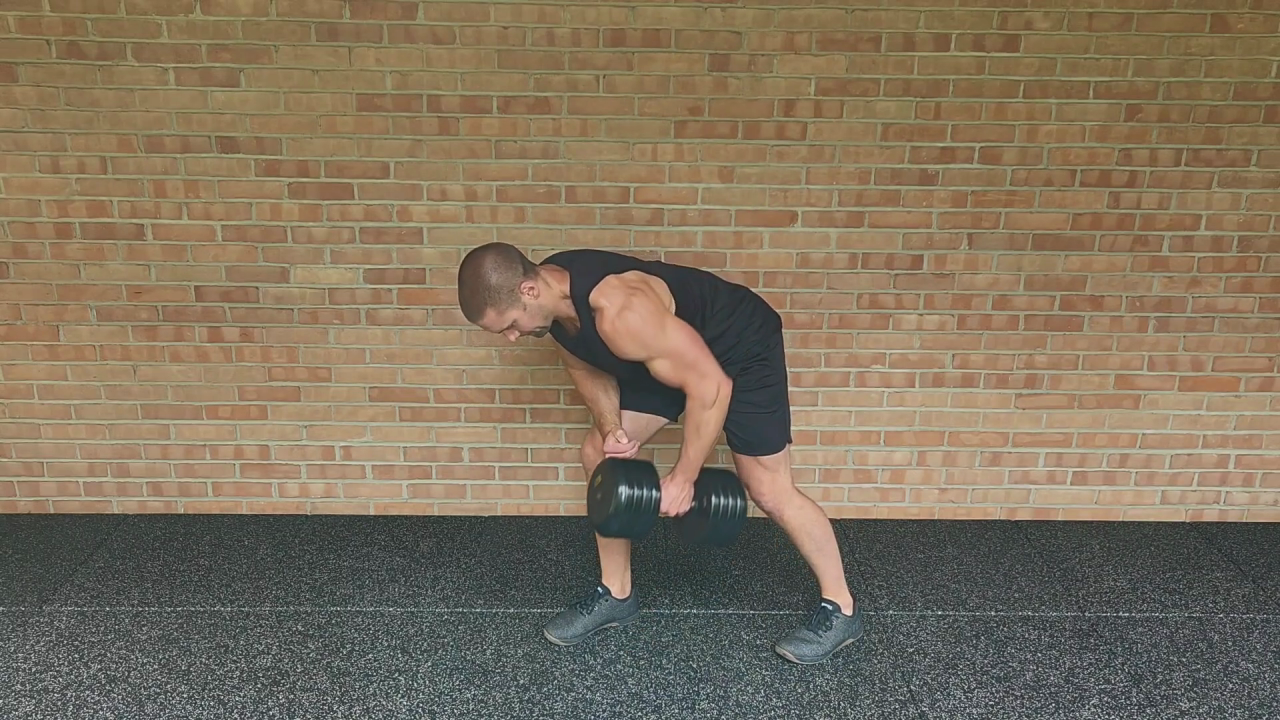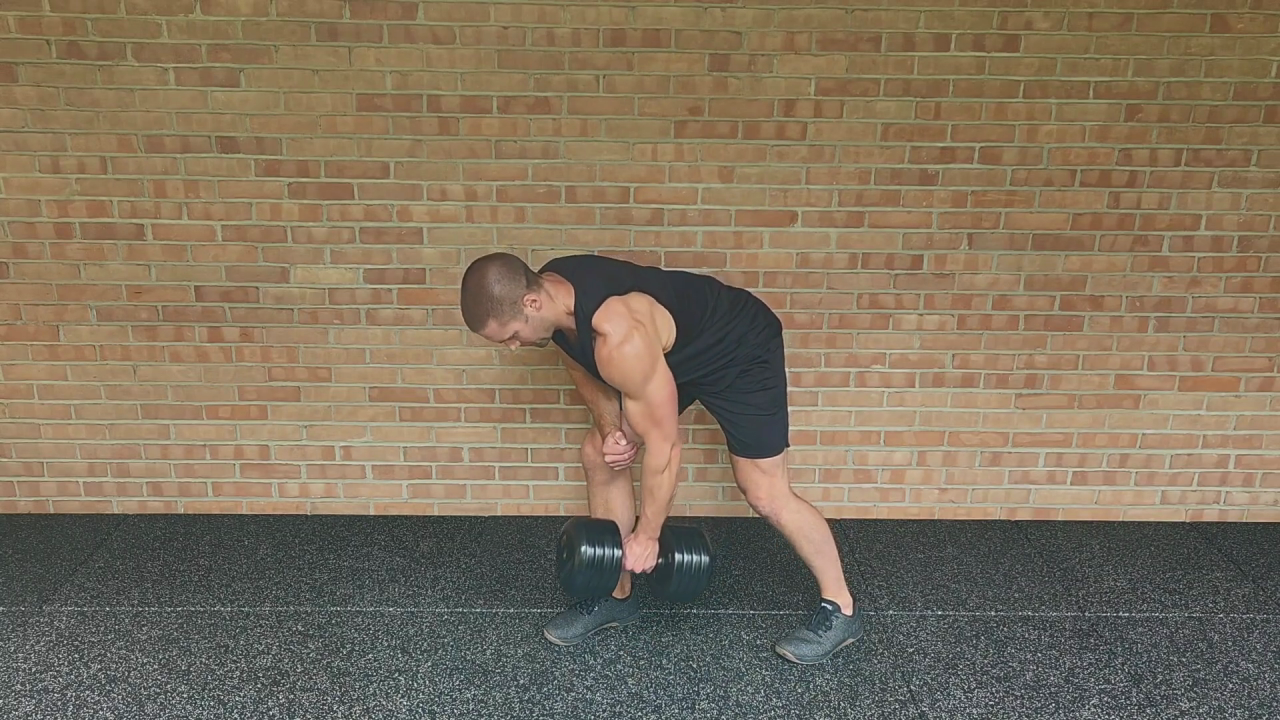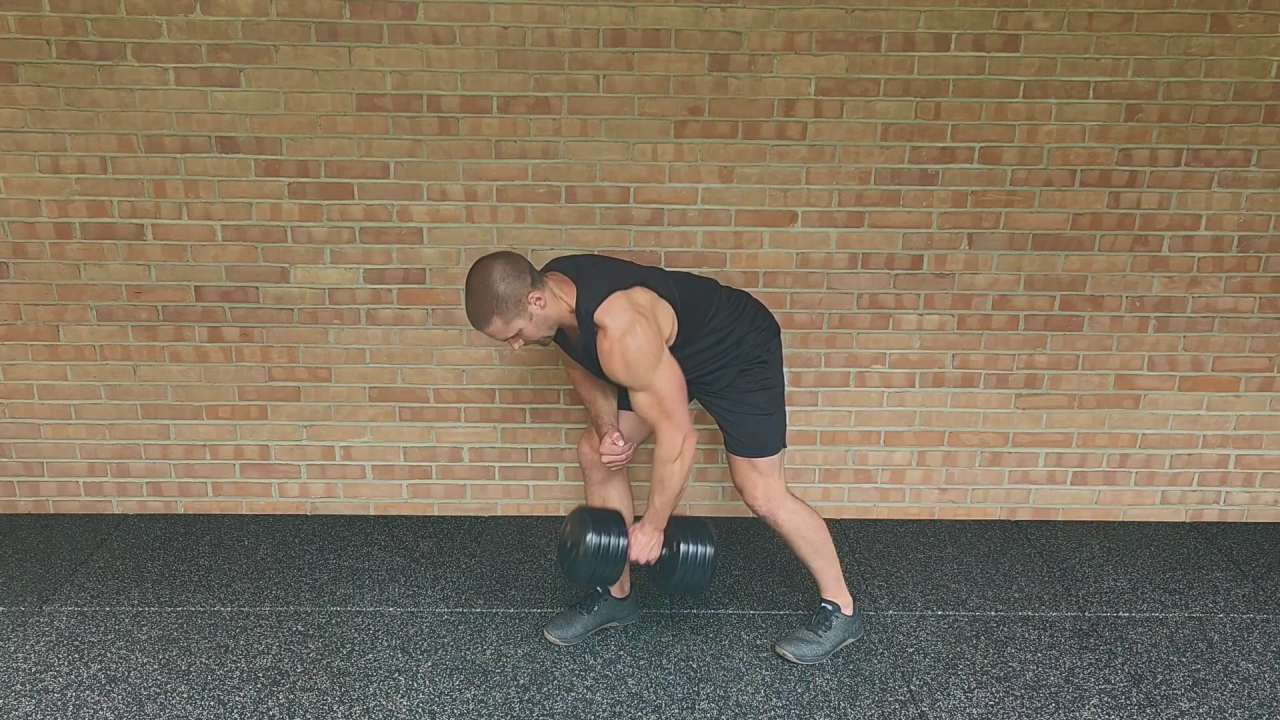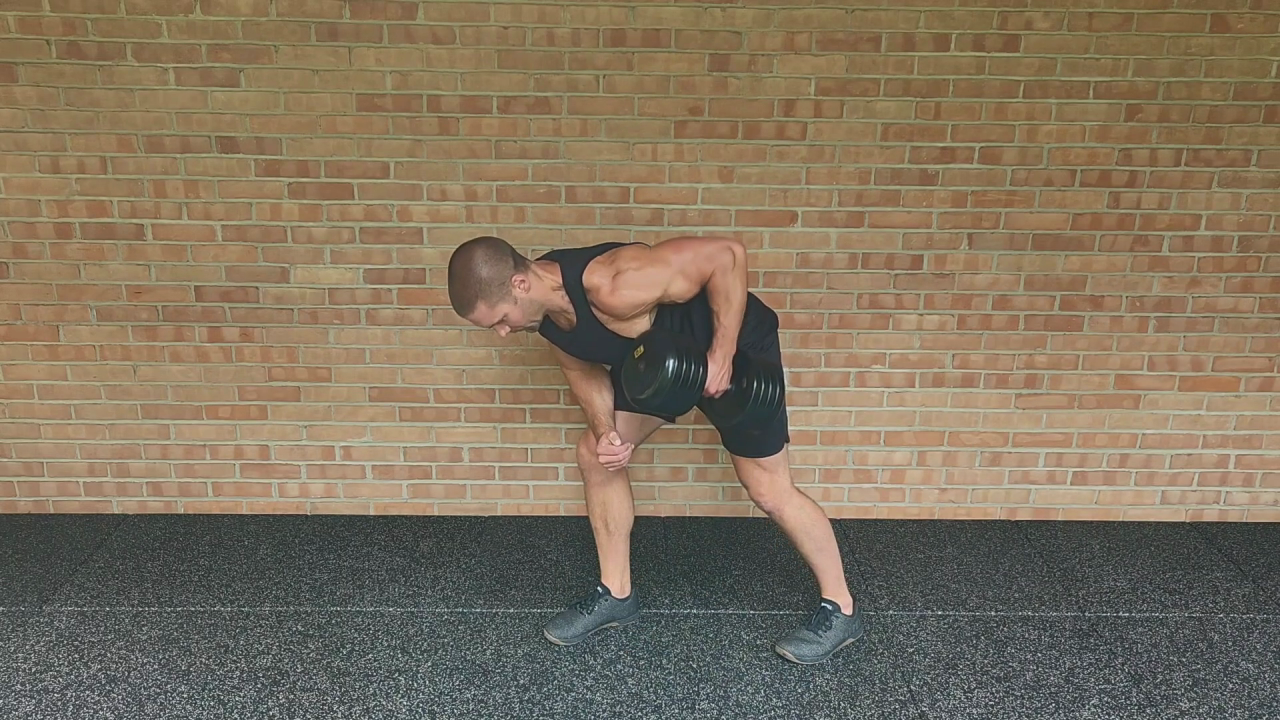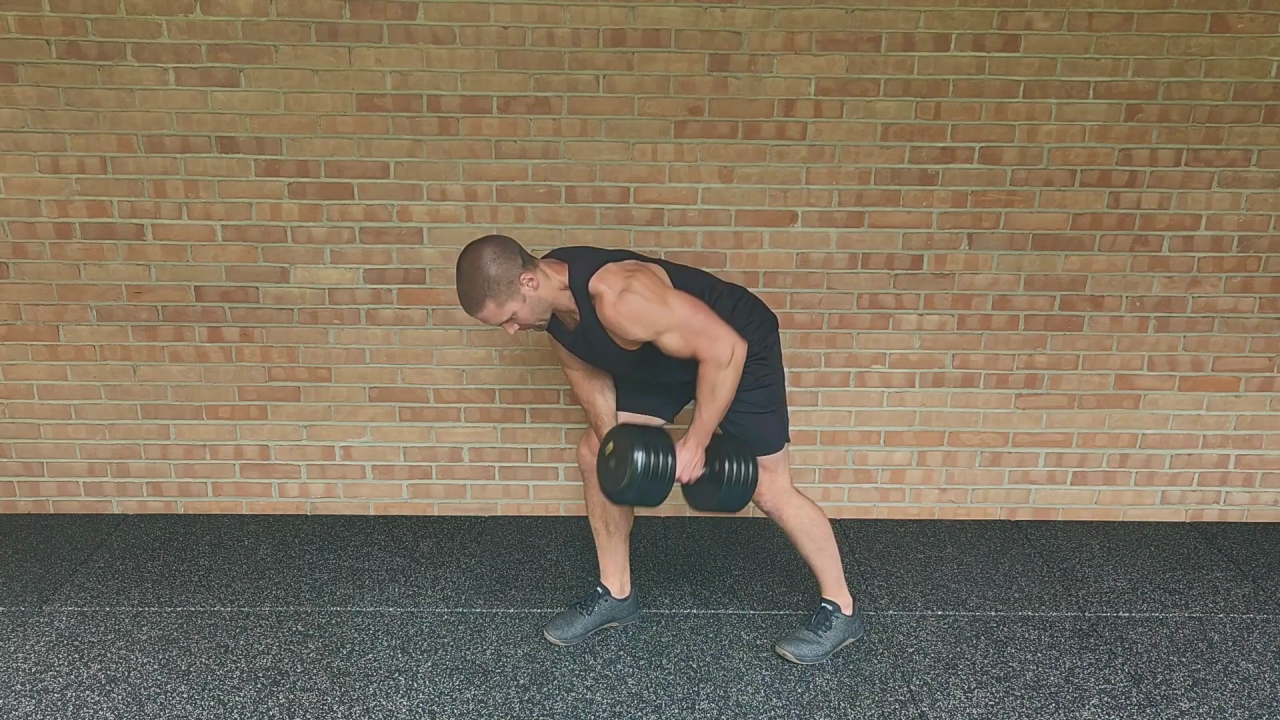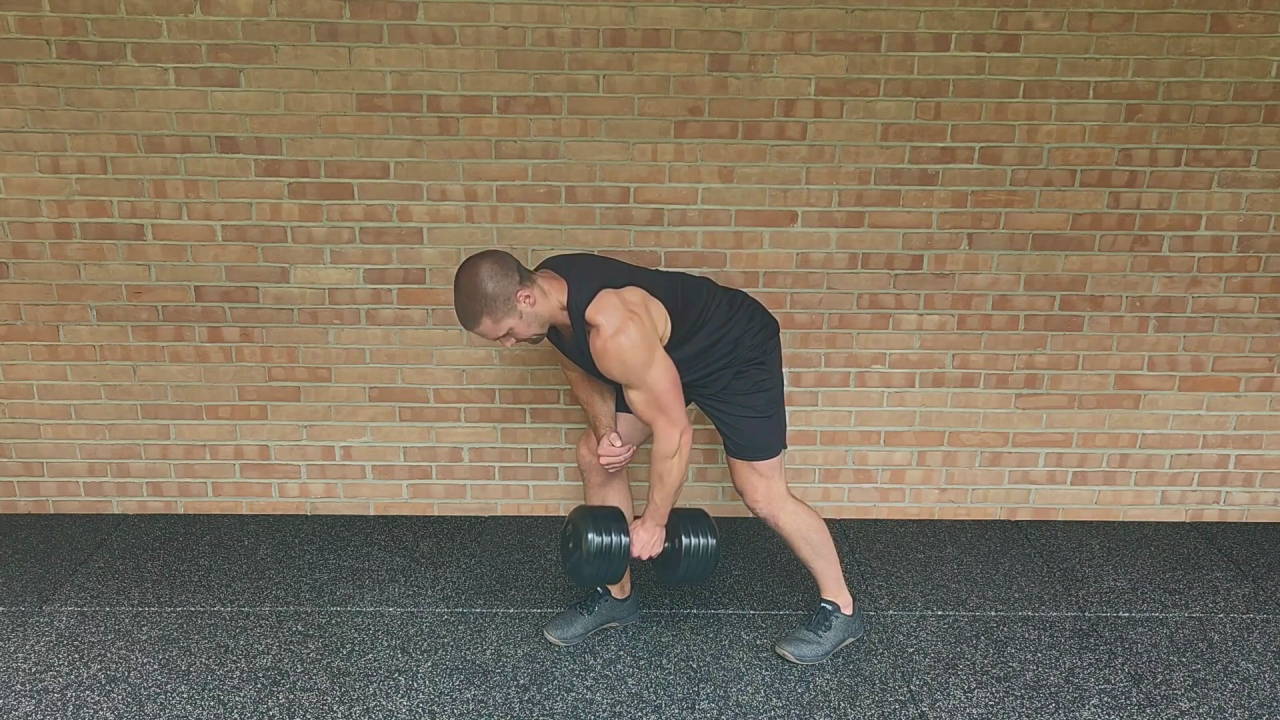
dt=0.4s
person 1, frame 1
left shoulder: (619, 313)
right shoulder: (552, 292)
left elbow: (712, 386)
right elbow: (586, 364)
left wrist: (682, 478)
right wrist: (610, 427)
left hip: (741, 346)
right hip: (665, 351)
left knee: (769, 491)
right knee: (598, 454)
left ankle: (841, 608)
right ankle: (616, 594)
person 1, frame 2
left shoulder: (620, 337)
right shoulder: (550, 289)
left elbow: (661, 445)
right elbow: (583, 364)
left wrist: (646, 535)
right wrist: (609, 428)
left hip: (741, 349)
right hip: (675, 351)
left knee: (765, 494)
right knee: (598, 455)
left ankle: (841, 608)
right ankle: (616, 594)
person 1, frame 3
left shoulder: (621, 331)
right shoulder: (553, 292)
left elbow: (677, 439)
right elbow: (583, 366)
left wrist: (653, 525)
right wrist: (607, 429)
left hip: (739, 350)
right hip: (672, 351)
left knee: (762, 495)
right knee: (594, 454)
left ankle: (840, 608)
right ankle: (616, 594)
person 1, frame 4
left shoulder: (611, 287)
right shoulder: (542, 302)
left elbow: (727, 253)
right elbow: (581, 369)
left wrist: (720, 356)
right wrist: (605, 431)
left hip: (734, 344)
left knee: (769, 491)
right knee: (595, 456)
left ankle: (841, 608)
right ankle: (616, 594)
person 1, frame 5
left shoulder: (617, 299)
right shoulder: (549, 291)
left elbow: (724, 352)
right elbow: (583, 367)
left wrist: (694, 442)
right wrist: (608, 431)
left hip: (737, 348)
right hip: (663, 352)
left knee: (768, 491)
right knee: (594, 455)
left ankle: (841, 608)
right ankle: (615, 594)
person 1, frame 6
left shoulder: (614, 329)
right shoulder: (547, 290)
left elbow: (672, 432)
right elbow: (580, 366)
left wrist: (653, 523)
right wrist: (605, 430)
left hip: (737, 351)
right hip: (670, 351)
left knee: (763, 497)
right knee: (594, 456)
left ankle: (841, 608)
right ankle: (615, 594)
